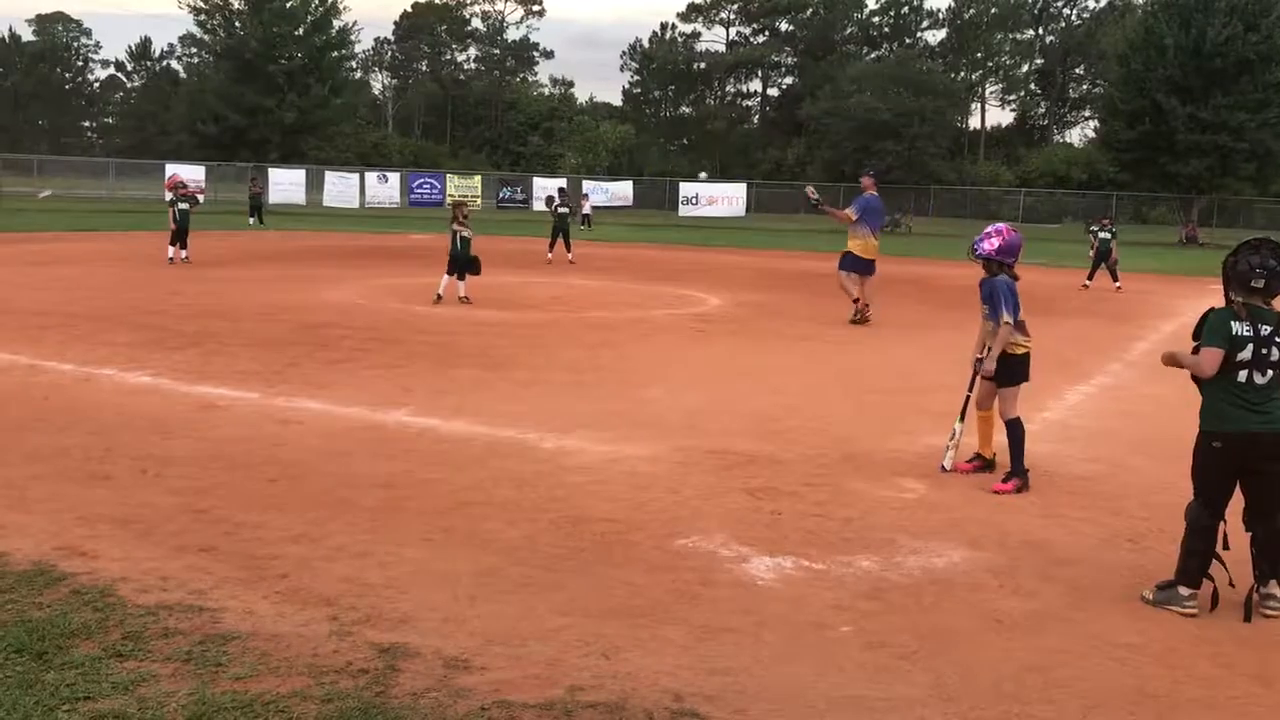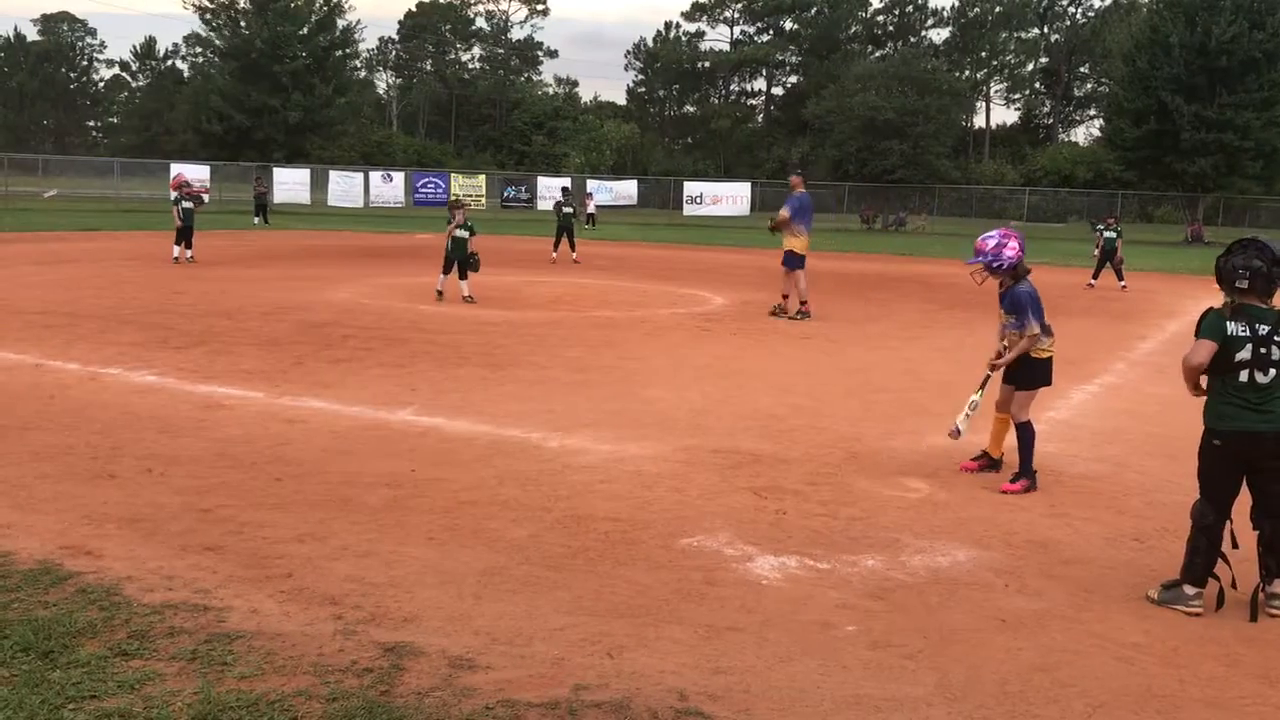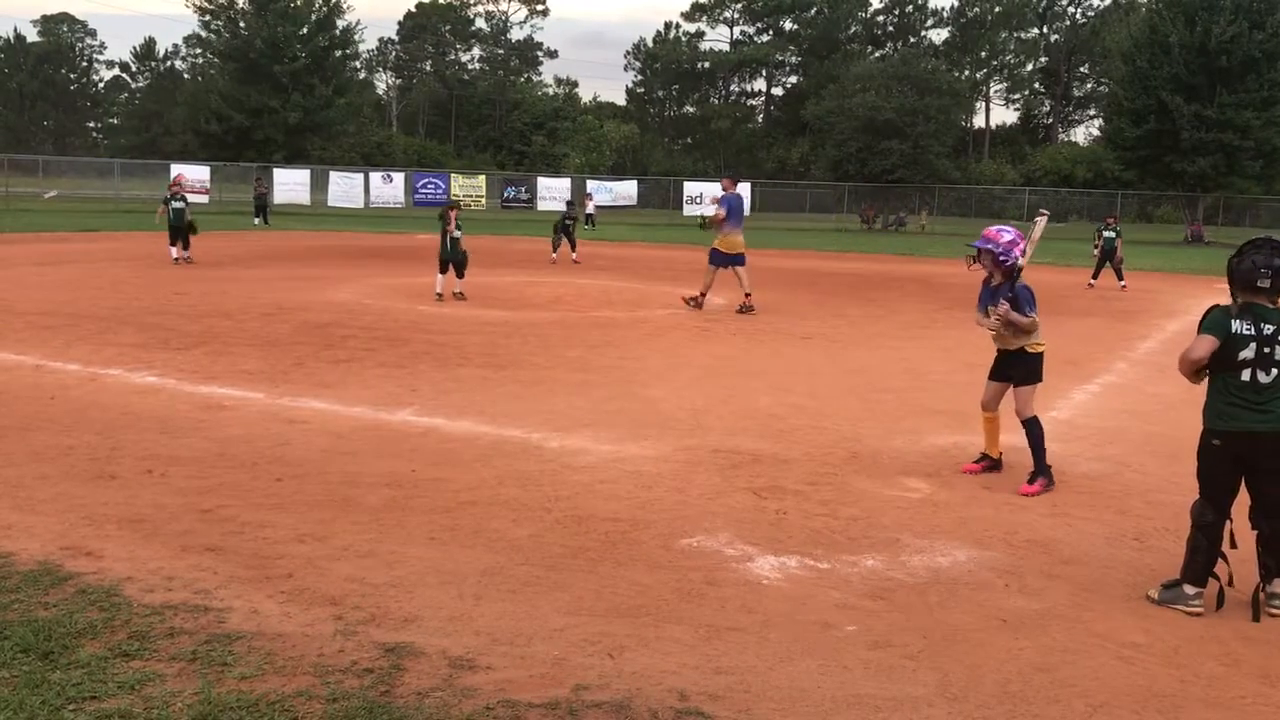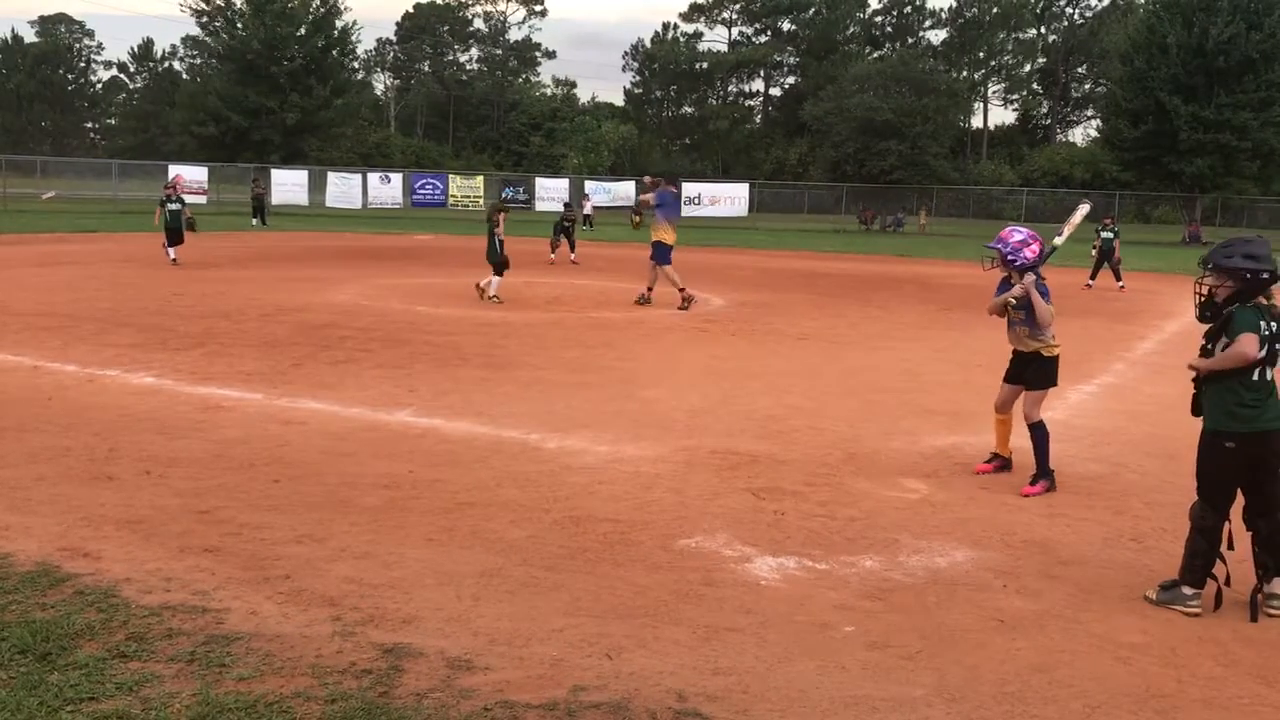
dt=0.7s
person 1, frame 1
left shoulder: (1222, 318)
left elbow: (1205, 368)
left wrist: (1179, 357)
left hip: (1222, 434)
left knee: (1206, 511)
left ankle: (1185, 589)
person 1, frame 2
left shoulder: (1219, 319)
left elbow: (1196, 360)
left wrist: (1193, 383)
left hip: (1225, 433)
left knee: (1211, 511)
left ankle: (1191, 589)
person 1, frame 3
left shoulder: (1224, 316)
left elbow: (1195, 355)
left wrist: (1191, 371)
left hip: (1224, 432)
left knee: (1211, 510)
left ankle: (1191, 588)
person 1, frame 4
left shoulder: (1240, 316)
left elbow: (1247, 350)
left wrist: (1204, 363)
left hip: (1229, 432)
left knee: (1210, 510)
left ankle: (1189, 589)
person 2, frame 1
left shoulder: (1000, 284)
right shoulder: (988, 281)
left elbow: (1007, 325)
left wrist: (992, 358)
right wrist: (978, 352)
left hip: (1012, 354)
right hip: (995, 352)
left knee: (1007, 411)
right knee: (982, 403)
left ankle: (1018, 474)
right ankle: (985, 456)
person 2, frame 2
left shoulder: (1023, 293)
right shoulder: (1006, 287)
left elbow: (1033, 335)
left wrist: (1008, 359)
right wrist: (1000, 345)
left hip: (1034, 357)
right hip: (1017, 356)
left knee: (1018, 413)
right knee: (1002, 406)
left ankle: (1027, 475)
right ankle: (992, 456)
person 2, frame 3
left shoulder: (1018, 289)
right shoulder: (988, 284)
left elbow: (1033, 325)
right elbow: (979, 316)
left wrist: (1010, 315)
right wrist: (987, 321)
left hip: (1027, 354)
right hip: (1005, 352)
left knee: (1024, 410)
right knee: (988, 403)
left ankle: (1042, 473)
right ankle: (991, 457)
person 2, frame 4
left shoulder: (1037, 286)
right shoulder: (1007, 282)
left elbow: (1047, 321)
right elbow: (992, 310)
left wrist: (1032, 291)
right wrist: (1007, 296)
left hip: (1041, 356)
right hip: (1020, 354)
left knee: (1031, 414)
right knee: (1001, 405)
left ankle: (1045, 476)
right ankle: (1002, 456)
